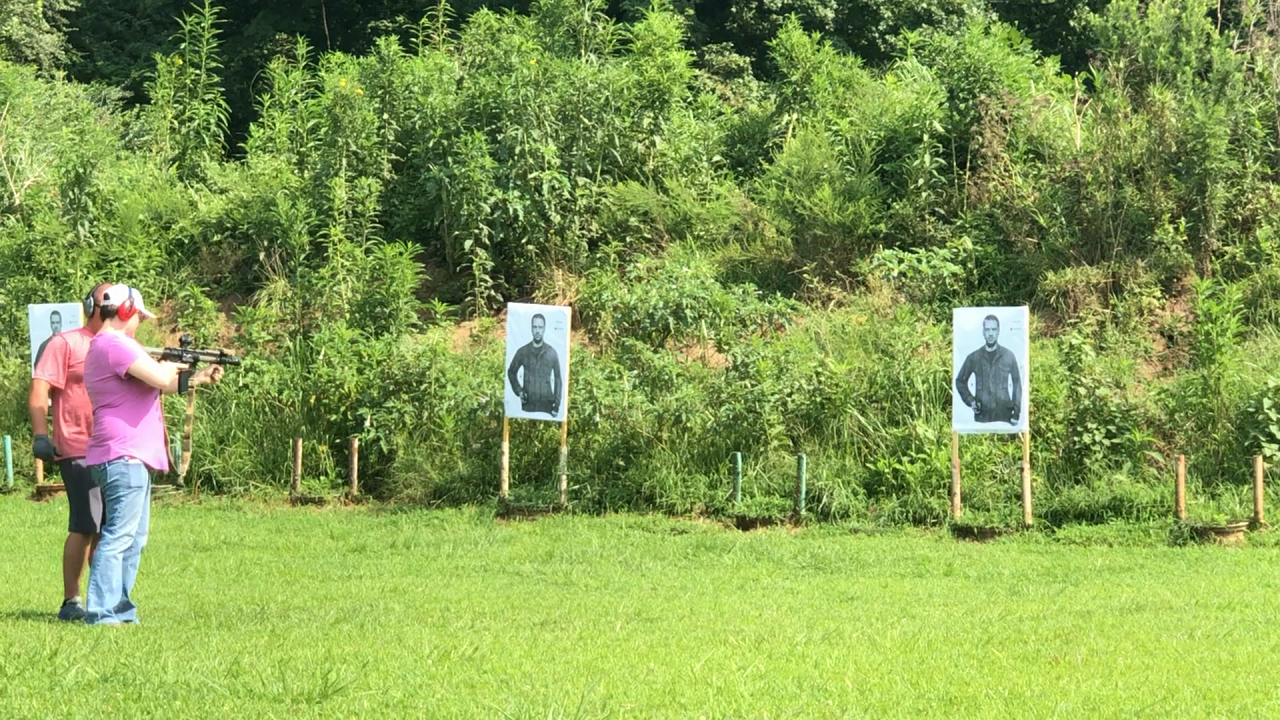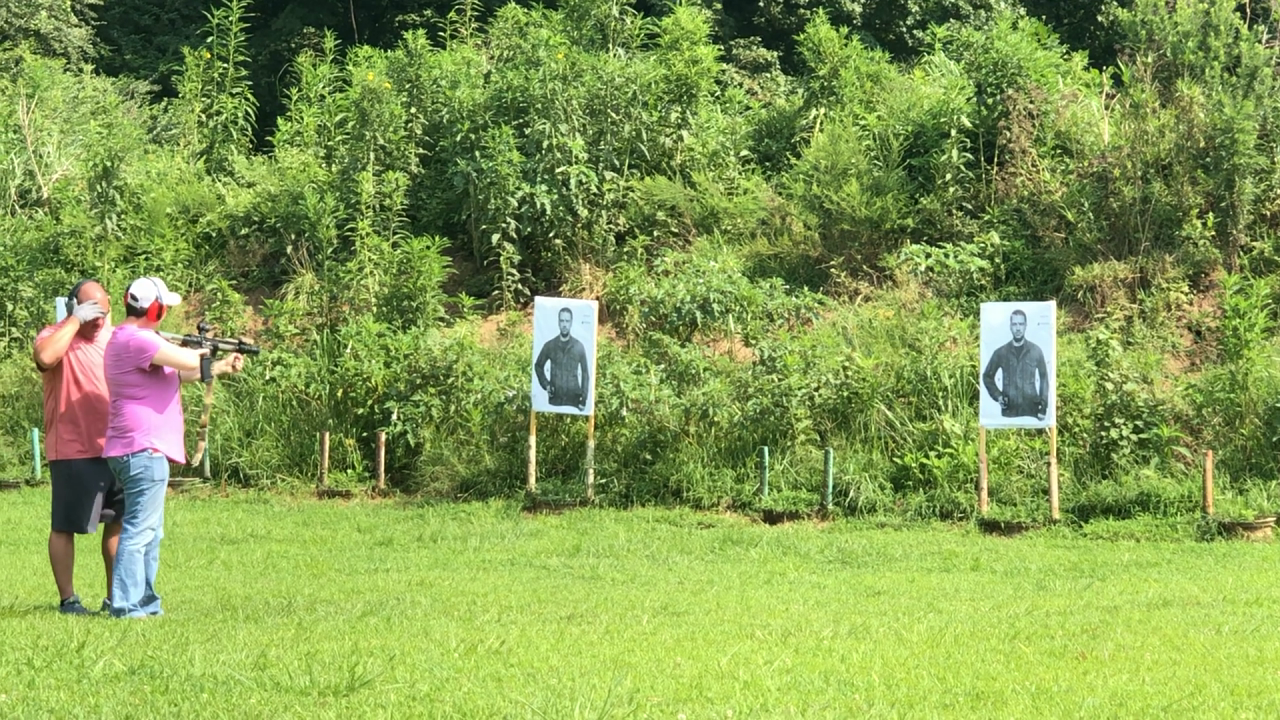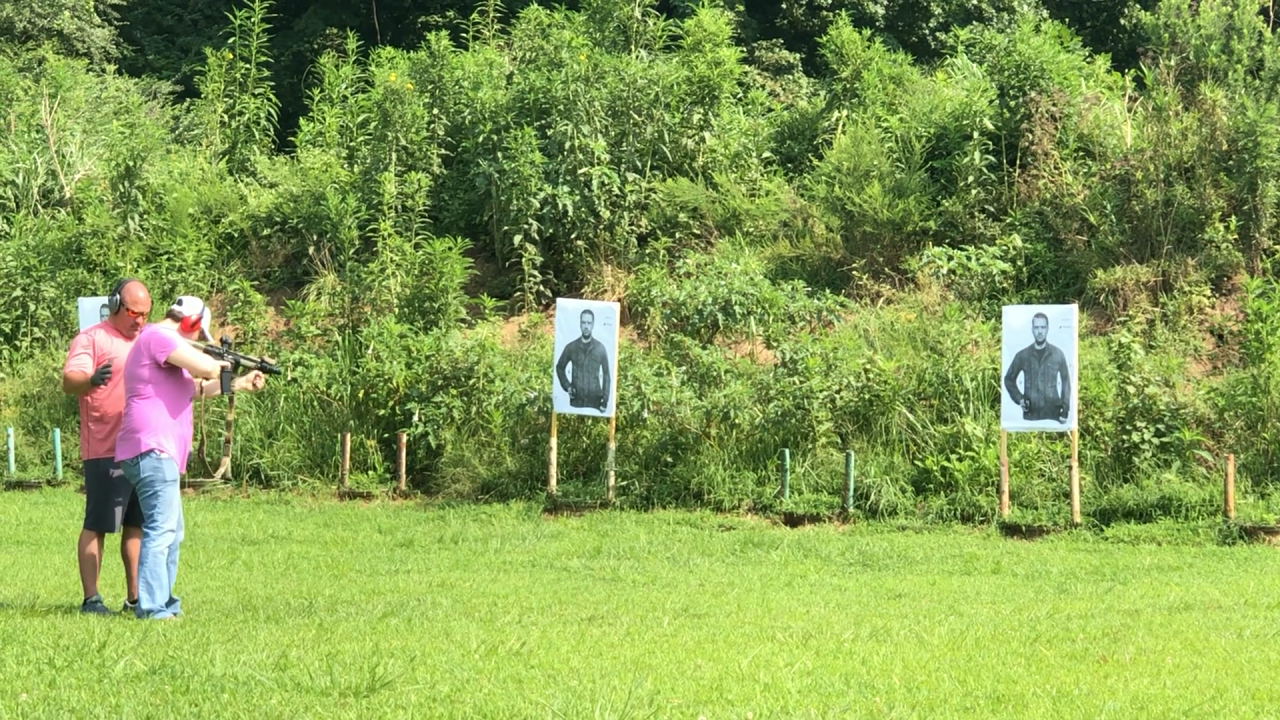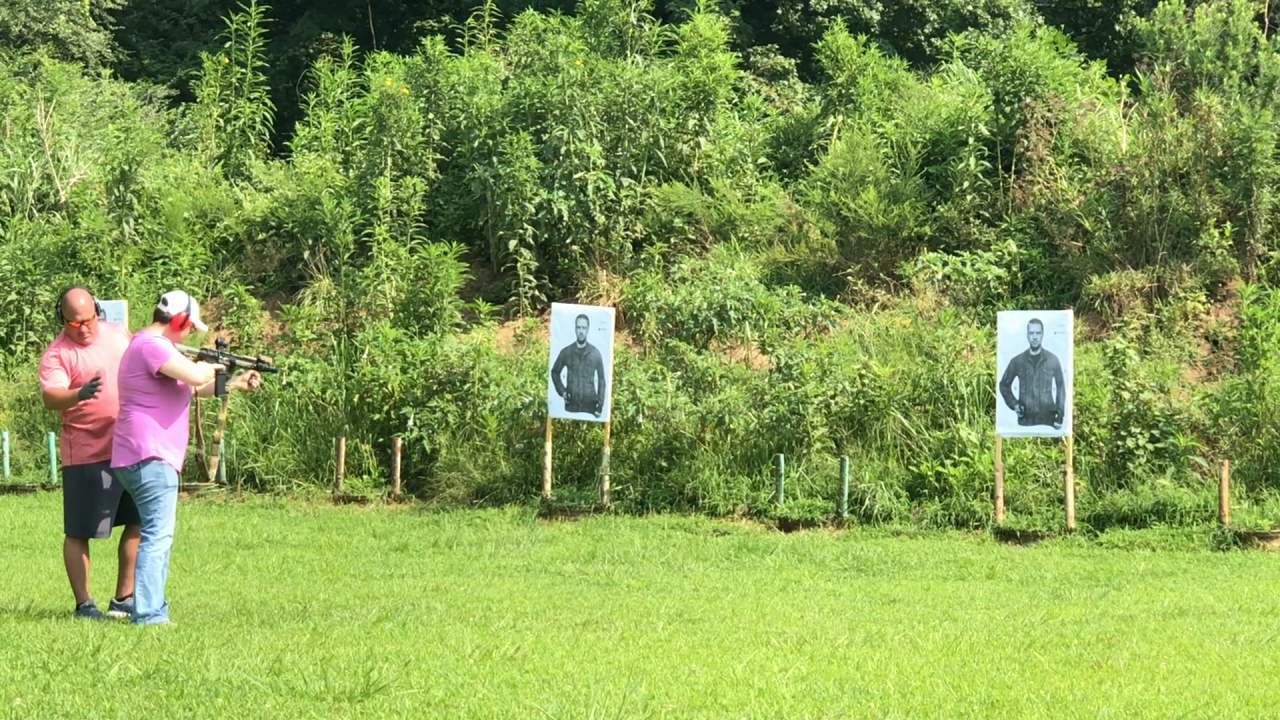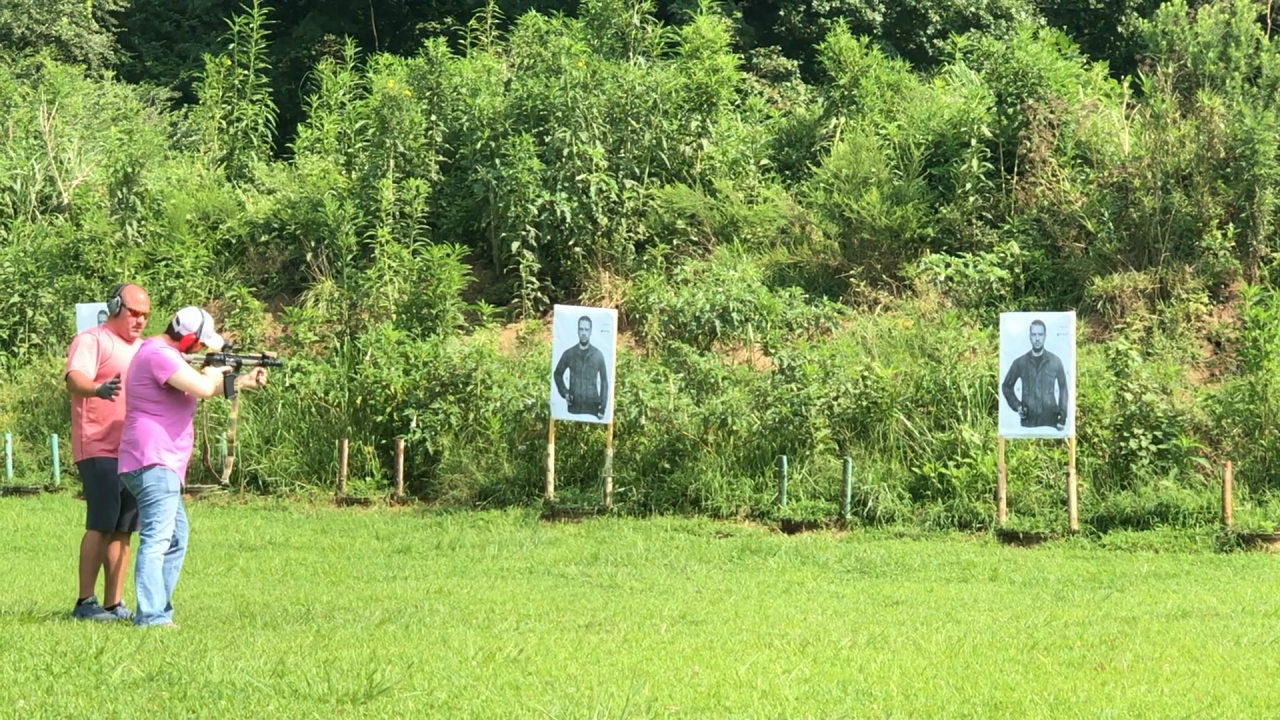
dt=1s
person 1, frame 1
right shoulder: (65, 342)
right elbow: (39, 390)
right wrist: (41, 434)
right hip: (78, 450)
right knee: (85, 527)
right ankle: (71, 602)
person 1, frame 2
left shoulder: (112, 333)
right shoulder: (53, 335)
right elbow: (45, 357)
right wrist: (75, 320)
right hip: (72, 450)
left knee: (119, 521)
right knee: (65, 525)
left ankle: (114, 595)
right ankle: (68, 599)
person 1, frame 3
right shoulder: (91, 339)
right elbow: (69, 382)
right wrist: (92, 380)
right hip: (106, 450)
left knee: (136, 525)
right knee: (96, 524)
left ankle: (135, 597)
right ankle: (91, 598)
person 1, frame 4
left shoulder: (119, 333)
right shoulder: (56, 353)
right elbow: (50, 397)
right wrist: (78, 394)
right hip: (87, 455)
left knee: (139, 522)
right knee: (80, 531)
left ankle: (124, 596)
right ankle: (83, 603)
person 1, frame 5
left shoulder: (143, 348)
right shoulder: (91, 340)
right elbow: (74, 379)
right wrist: (97, 389)
right hip: (99, 450)
left knee: (122, 530)
right knee: (101, 525)
left ankle: (113, 603)
right ankle: (85, 601)
person 2, frame 1
left shoulder: (111, 346)
right shoulder: (115, 345)
left elbow: (153, 384)
right elbow: (160, 379)
left wrist: (200, 377)
right wrist: (171, 367)
left hip: (132, 457)
right hip: (122, 457)
left knee: (133, 537)
right knee: (118, 536)
left ankle: (120, 609)
right ankle: (100, 614)
person 2, frame 2
left shoulder: (133, 338)
right shoulder: (137, 339)
left elbow: (175, 373)
right elbow: (188, 363)
left wrist: (221, 367)
right wrist: (197, 352)
left hip: (145, 449)
right hip: (143, 449)
left knee: (150, 531)
right knee: (139, 530)
left ankle: (144, 602)
right ankle: (125, 607)
person 2, frame 3
left shoulder: (162, 342)
right shoulder: (159, 336)
left elbow: (195, 388)
right elbow: (205, 367)
left wrist: (239, 383)
right wrist: (218, 364)
left hip: (159, 450)
right hip: (152, 449)
left knee: (172, 530)
right knee: (161, 528)
left ankle: (165, 603)
right ankle: (151, 608)
person 2, frame 4
left shoulder: (151, 345)
right shoulder: (152, 345)
left elbow: (188, 388)
right elbow: (196, 377)
left wrist: (234, 383)
right wrist: (208, 368)
left hip: (148, 457)
right hip: (150, 457)
left knee: (160, 534)
right knee: (157, 534)
left ankle: (151, 608)
right ankle: (147, 614)
person 2, frame 5
left shoulder: (165, 352)
right shoulder: (160, 354)
left elbow: (194, 388)
right elbow: (202, 388)
left wrist: (242, 382)
right wrist: (213, 374)
left hip: (160, 463)
right hip: (154, 462)
left knee: (175, 537)
right knee: (157, 538)
left ankle: (158, 609)
right ankle: (150, 616)
